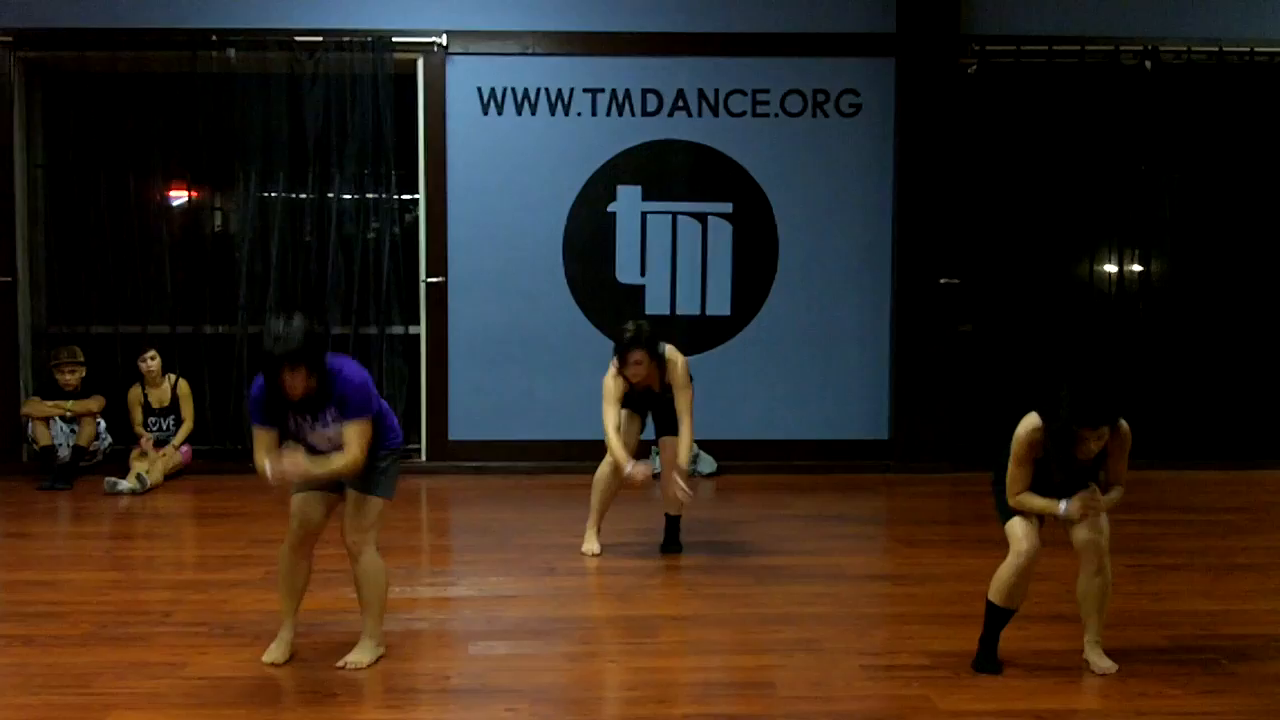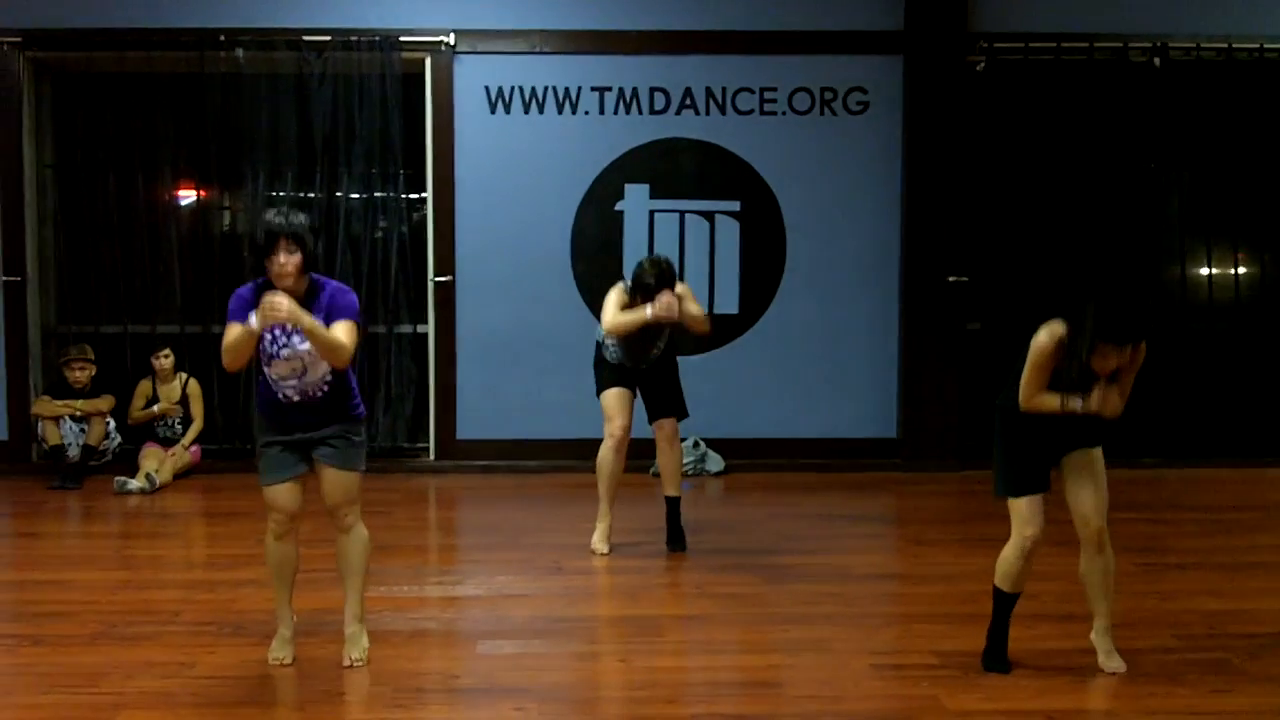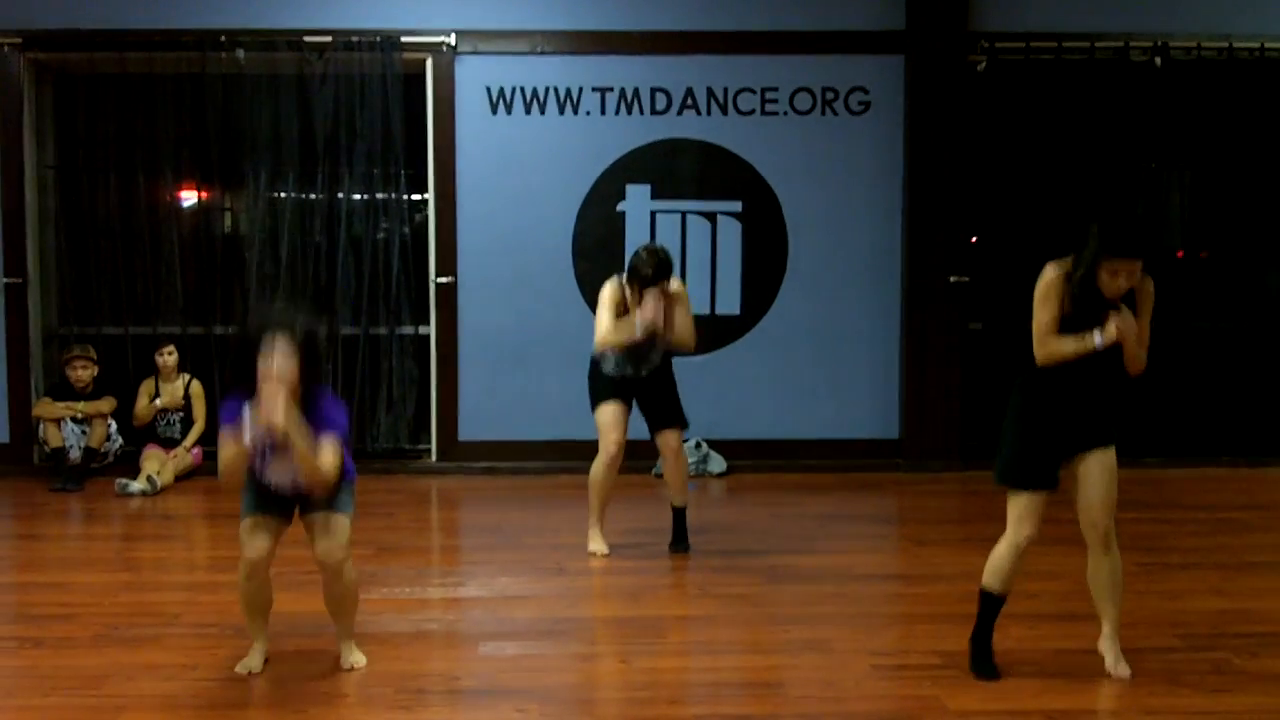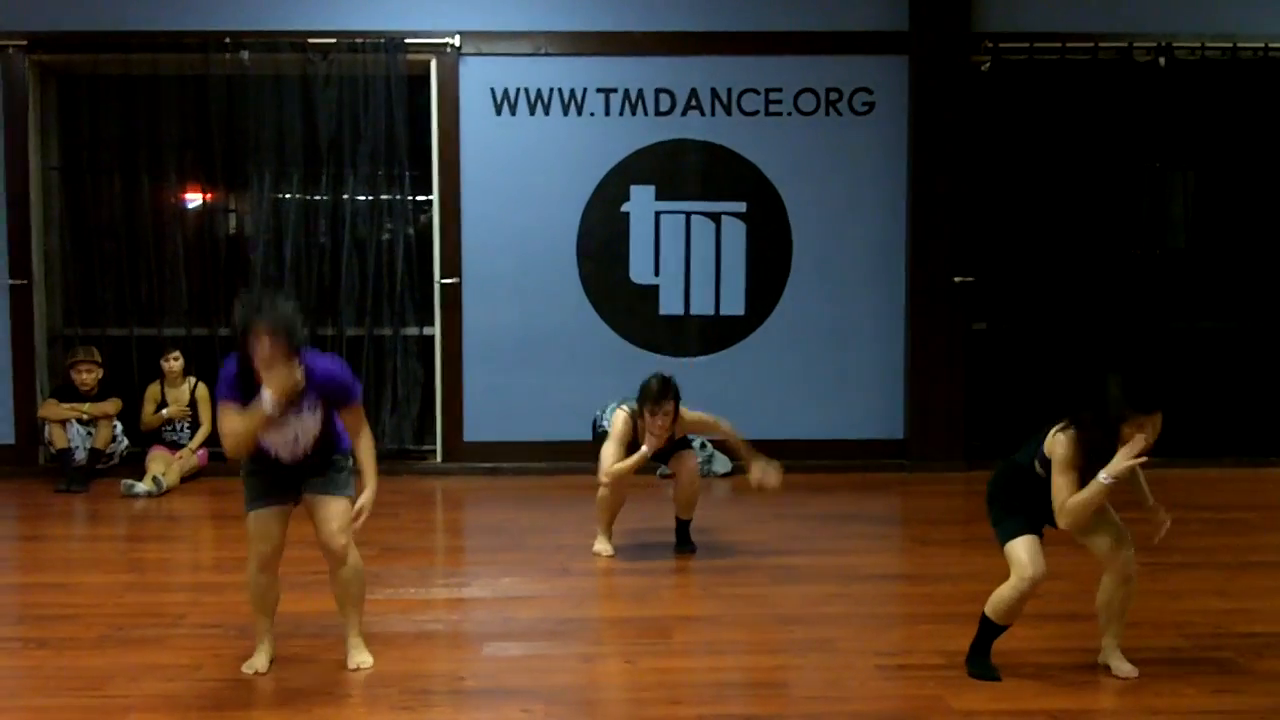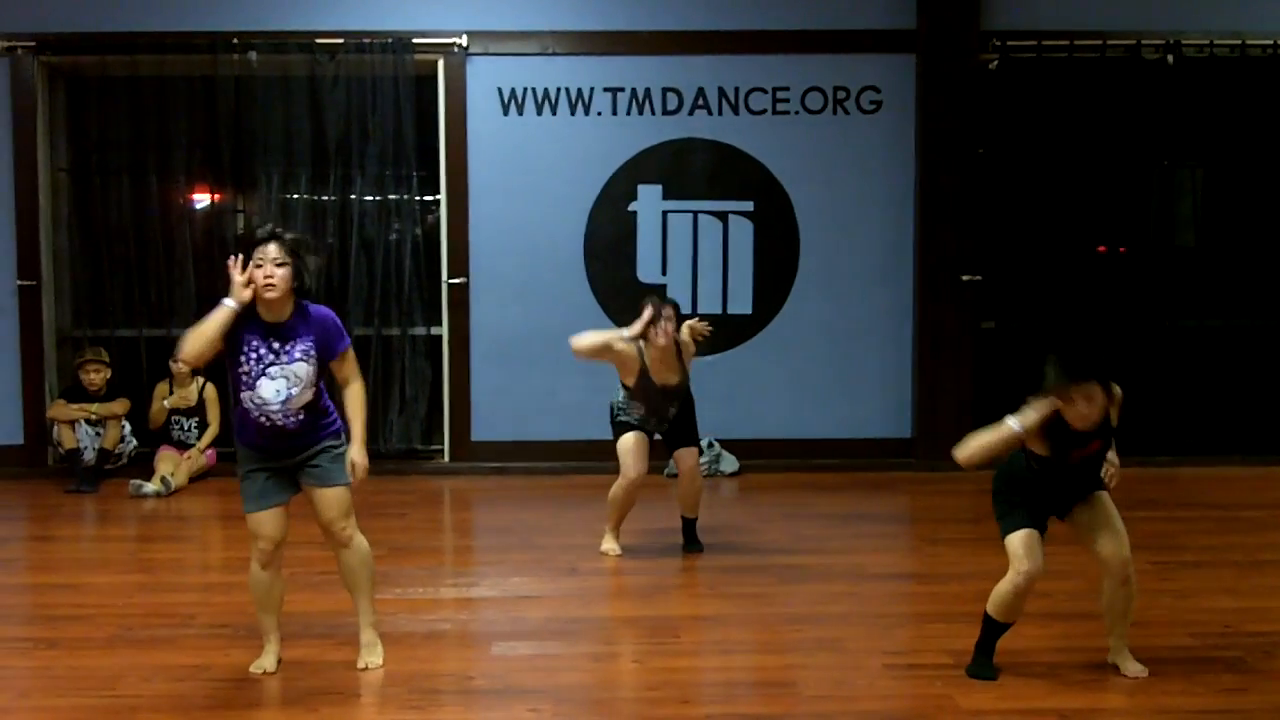
dt=0.4s
person 1, frame 1
left shoulder: (350, 380)
right shoulder: (264, 389)
left elbow: (354, 458)
right elbow: (262, 456)
left wrist: (310, 470)
right wrist: (276, 468)
left hip: (373, 452)
right hip: (315, 458)
left knee: (358, 541)
right knee: (298, 536)
left ankle: (372, 639)
right ankle: (287, 631)
person 1, frame 2
left shoulder: (336, 296)
right shoulder: (248, 298)
left elbow: (342, 355)
right elbow: (230, 360)
left wrist: (299, 317)
right wrist: (258, 322)
left hip: (337, 423)
right hip: (278, 428)
left knee: (345, 517)
right knee: (282, 520)
left ankle: (354, 625)
right ankle: (284, 625)
person 1, frame 3
left shoulder: (328, 409)
right shoulder: (239, 406)
left elbow: (323, 479)
right elbow: (228, 470)
left wrist: (291, 428)
right wrist: (250, 429)
left hip: (323, 486)
right hip: (268, 490)
left knee: (332, 560)
right knee: (253, 561)
left ankle: (347, 642)
right ankle: (258, 644)
person 1, frame 4
left shoulder: (328, 372)
right shoulder: (236, 376)
left elbow: (359, 429)
right elbow: (233, 445)
left wrist: (369, 487)
right wrist: (267, 403)
left hip: (325, 463)
right hip: (267, 469)
left knee: (338, 544)
right knee: (263, 553)
left ankle: (355, 639)
right ankle: (263, 644)
person 1, frame 5
left shoulder: (320, 322)
right shoulder: (237, 322)
left elbow: (350, 382)
right elbow: (188, 356)
left wrist: (358, 441)
right wrist: (232, 303)
left hip: (319, 443)
right hip: (259, 454)
left knee: (342, 532)
right knee: (266, 547)
left ankle: (368, 632)
right ankle: (270, 644)
person 2, frame 1
left shoulder: (1120, 433)
right shoulder: (1032, 431)
left elbow: (1116, 487)
right elbow: (1016, 496)
left wrist: (1100, 502)
right wrist: (1064, 508)
left hip: (1073, 487)
right hip: (1024, 488)
left knee: (1095, 546)
right knee: (1025, 549)
left ankle: (1092, 644)
right ankle: (987, 646)
person 2, frame 2
left shoulder: (1133, 348)
right shoulder: (1052, 339)
left elbow: (1115, 408)
right elbow: (1027, 397)
left wrist: (1106, 403)
right wrist: (1082, 402)
left hip: (1078, 431)
right hip: (1024, 426)
left knee: (1095, 531)
right knee: (1027, 535)
left ankle: (1102, 634)
right ankle: (997, 637)
person 2, frame 3
left shoulder: (1141, 290)
right shoulder: (1058, 278)
left elbow: (1133, 366)
right elbow: (1043, 351)
left wrist: (1131, 337)
right wrist: (1100, 336)
left hip: (1095, 417)
right hip: (1040, 413)
left knee: (1101, 531)
right knee: (1021, 533)
left ankle: (1109, 639)
right ankle: (980, 638)
person 2, frame 4
left shoulder: (1129, 436)
right shoulder: (1070, 441)
right elbow: (1067, 520)
left wrist: (1149, 500)
right wrist: (1110, 475)
right hip: (1016, 494)
left knee: (1122, 559)
right knee: (1028, 574)
left ankle: (1110, 647)
right ankle: (978, 650)
person 2, frame 5
left shoulder: (1111, 396)
right shoulder: (1034, 424)
right elbow: (965, 455)
left wrist: (1110, 453)
right wrist: (1018, 423)
left hip: (1081, 484)
right hip: (1025, 490)
left knee: (1121, 562)
right knee: (1025, 571)
left ankle: (1119, 649)
right ankle: (982, 653)
person 3, frame 1
left shoulder: (675, 363)
right shoulder: (615, 373)
left elbow: (685, 422)
right elbow: (610, 429)
left wrist: (681, 472)
right wrist: (628, 466)
left hip: (668, 398)
right hip: (632, 398)
left knee: (672, 459)
right knee: (617, 456)
left ankle: (672, 530)
right ankle: (592, 530)
person 3, frame 2
left shoulder: (677, 292)
right shoulder: (620, 294)
left elbow: (703, 325)
right elbow: (609, 327)
left wrist: (679, 314)
right wrist: (649, 312)
left hip: (657, 361)
right hip: (615, 361)
left knee: (668, 434)
right knee: (617, 431)
left ankle: (674, 520)
right ankle: (603, 522)
person 3, frame 3
left shoulder: (675, 293)
right shoulder: (613, 290)
left elbow: (688, 341)
right elbow: (601, 340)
left wrist: (663, 323)
right wrist: (639, 324)
left hip: (655, 373)
right hip: (611, 373)
left knee: (673, 446)
right knee: (612, 446)
left ankle: (680, 531)
right ankle: (595, 530)
person 3, frame 4
left shoulder: (684, 420)
right shoulder: (623, 419)
left elbow: (723, 430)
right elbow: (605, 477)
left wrist: (753, 461)
right wrist: (645, 451)
right hip: (610, 428)
left knee: (690, 471)
right knee: (615, 478)
left ankle: (683, 533)
right ankle: (603, 535)
person 3, frame 5
left shoulder: (685, 347)
right shoulder: (629, 354)
left elbow: (688, 327)
right elbow: (578, 346)
left wrist: (692, 326)
right wrist: (627, 333)
left hip: (675, 410)
right hip: (633, 416)
left knee: (690, 467)
right knee: (634, 474)
left ankle: (690, 532)
right ankle: (610, 533)
